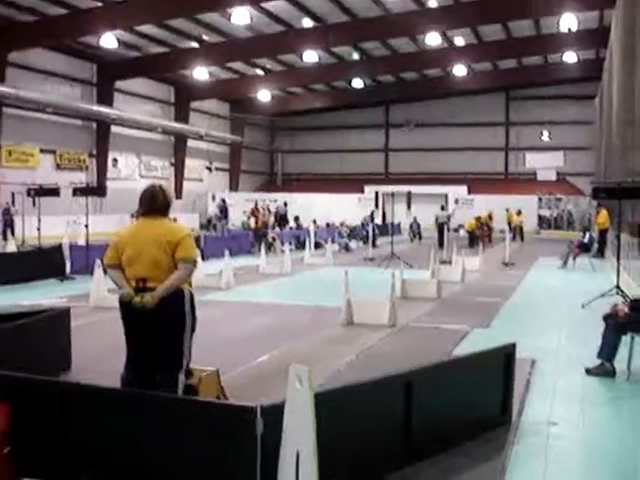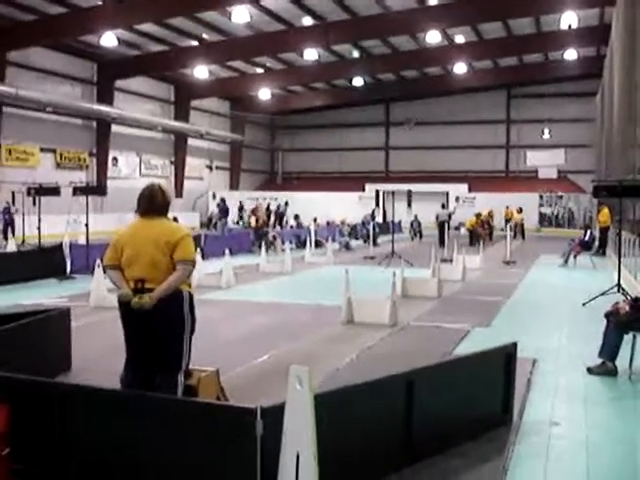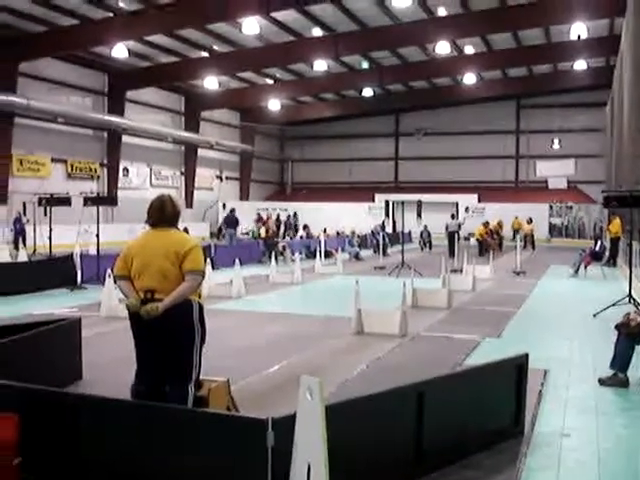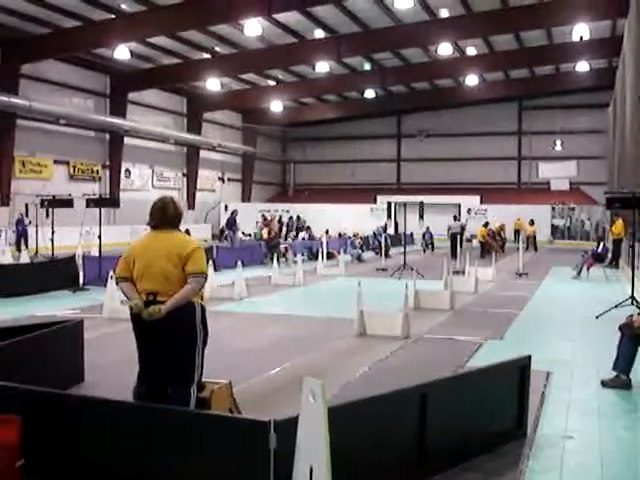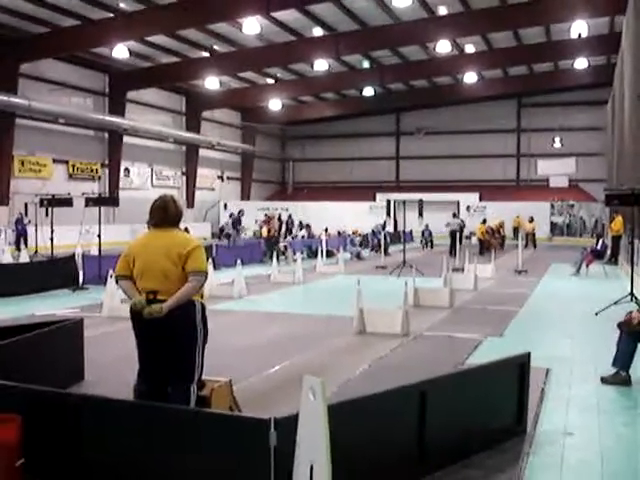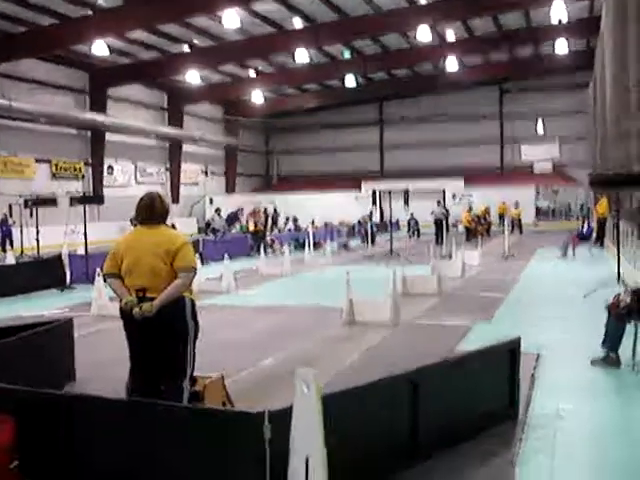
dt=0.5s
person 1, frame 1
left shoulder: (125, 233)
right shoulder: (178, 232)
left elbow: (111, 265)
right elbow: (186, 268)
left wrist: (126, 288)
right wrist: (158, 293)
left hip: (133, 303)
right hip: (170, 302)
left knee: (136, 361)
right knee: (172, 364)
person 1, frame 2
left shoulder: (124, 233)
right shoulder: (177, 232)
left elbow: (111, 266)
right elbow: (184, 270)
left wrist: (125, 289)
right wrist: (156, 295)
left hip: (132, 304)
right hip: (170, 303)
left knee: (136, 362)
right knee: (171, 365)
person 1, frame 3
left shoulder: (134, 244)
right shoulder: (186, 243)
left elbow: (120, 276)
right elbow: (193, 280)
left wrist: (133, 299)
right wrist: (164, 304)
left hip: (142, 314)
right hip: (179, 313)
left knee: (146, 372)
right knee: (181, 376)
person 1, frame 4
left shoulder: (137, 246)
right shoulder: (189, 245)
left elbow: (122, 278)
right elbow: (196, 282)
left wrist: (136, 301)
right wrist: (167, 307)
left hip: (145, 316)
right hip: (181, 315)
left knee: (148, 374)
right knee: (183, 378)
person 1, frame 5
left shoulder: (136, 244)
right shoulder: (189, 244)
left elbow: (122, 276)
right elbow: (196, 281)
left wrist: (137, 299)
right wrist: (168, 305)
left hip: (144, 315)
right hip: (181, 313)
left knee: (148, 372)
right knee: (184, 376)
person 1, frame 6
left shoulder: (123, 242)
right shoulder: (176, 240)
left elbow: (110, 274)
right elbow: (185, 277)
left wrist: (126, 298)
right wrist: (157, 303)
left hip: (134, 312)
right hip: (171, 310)
left knee: (140, 369)
right knee: (176, 372)
